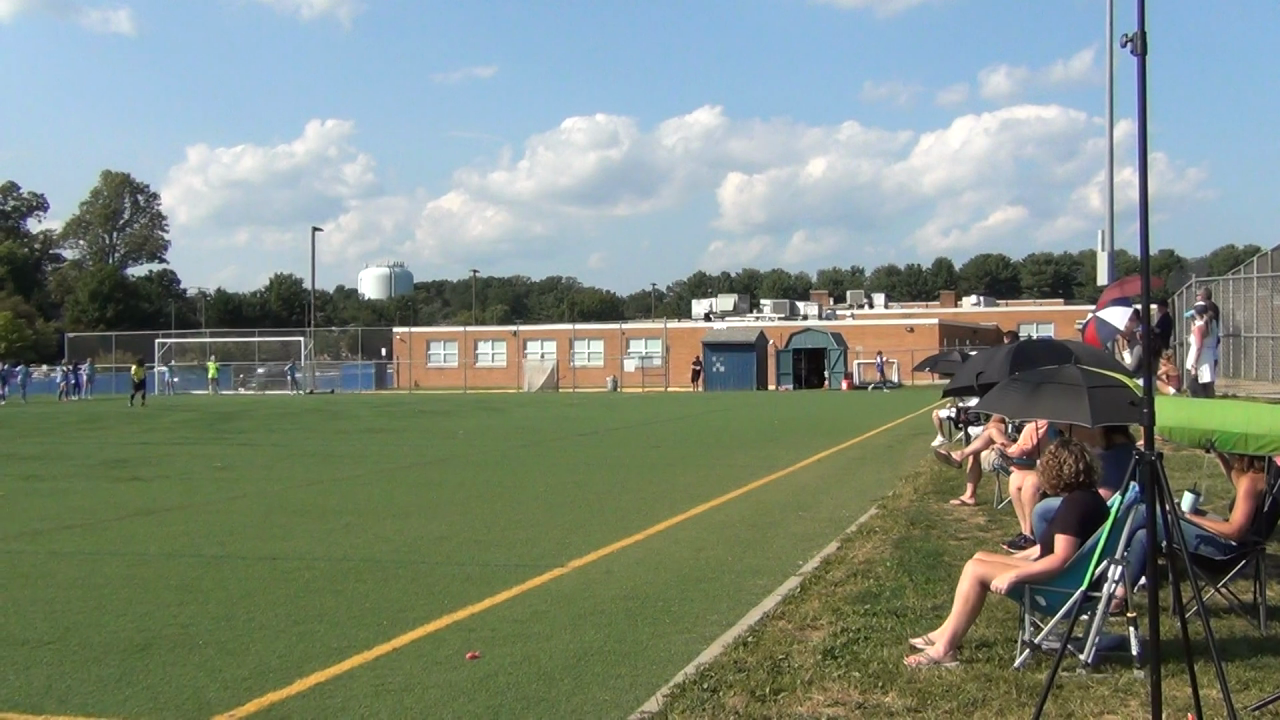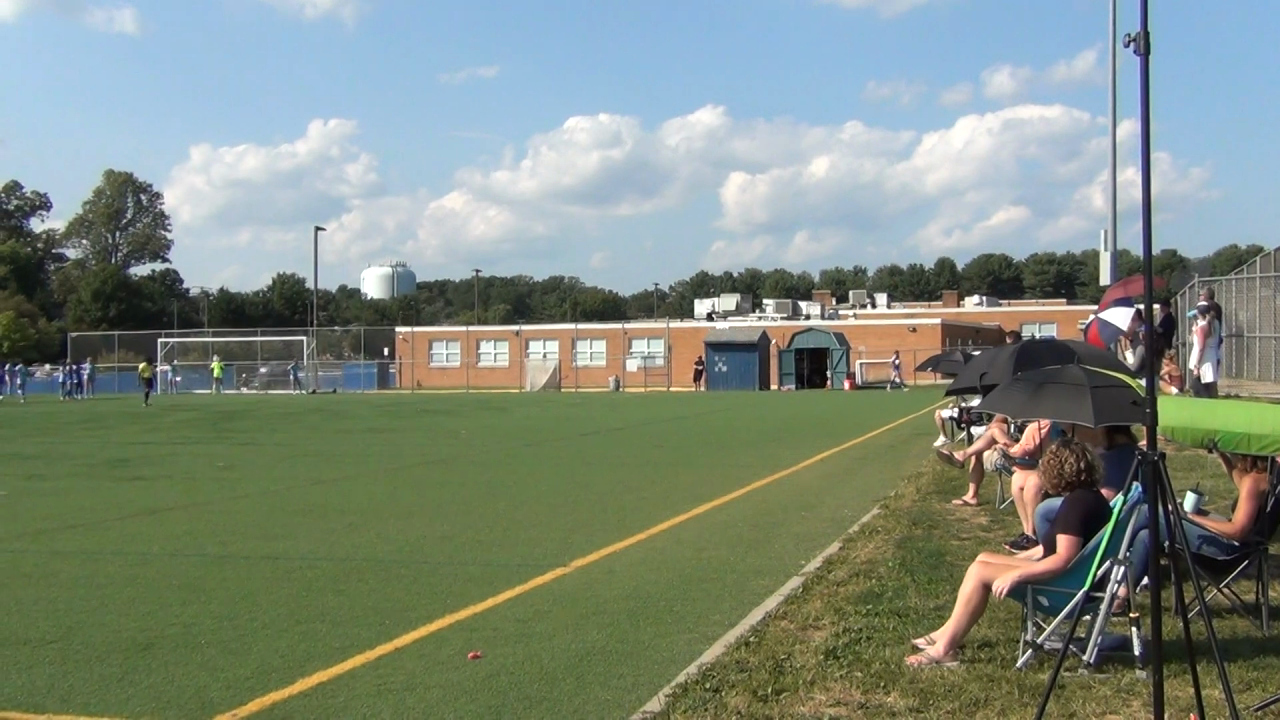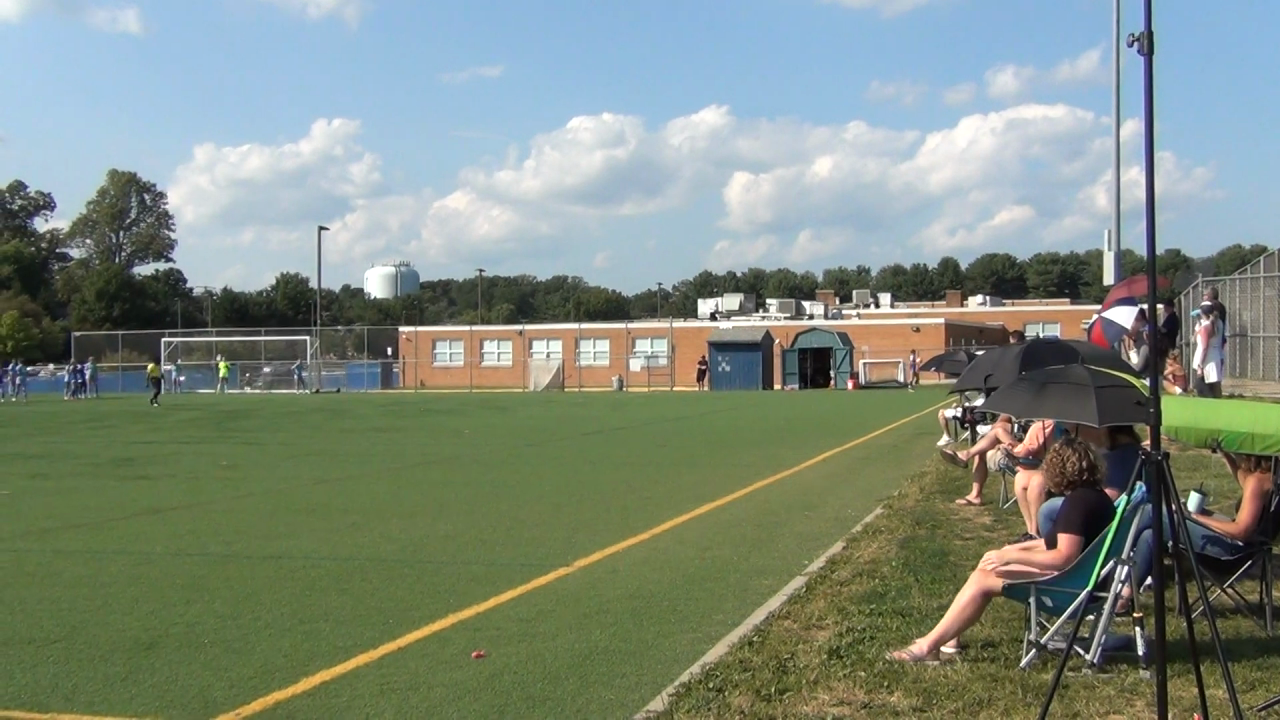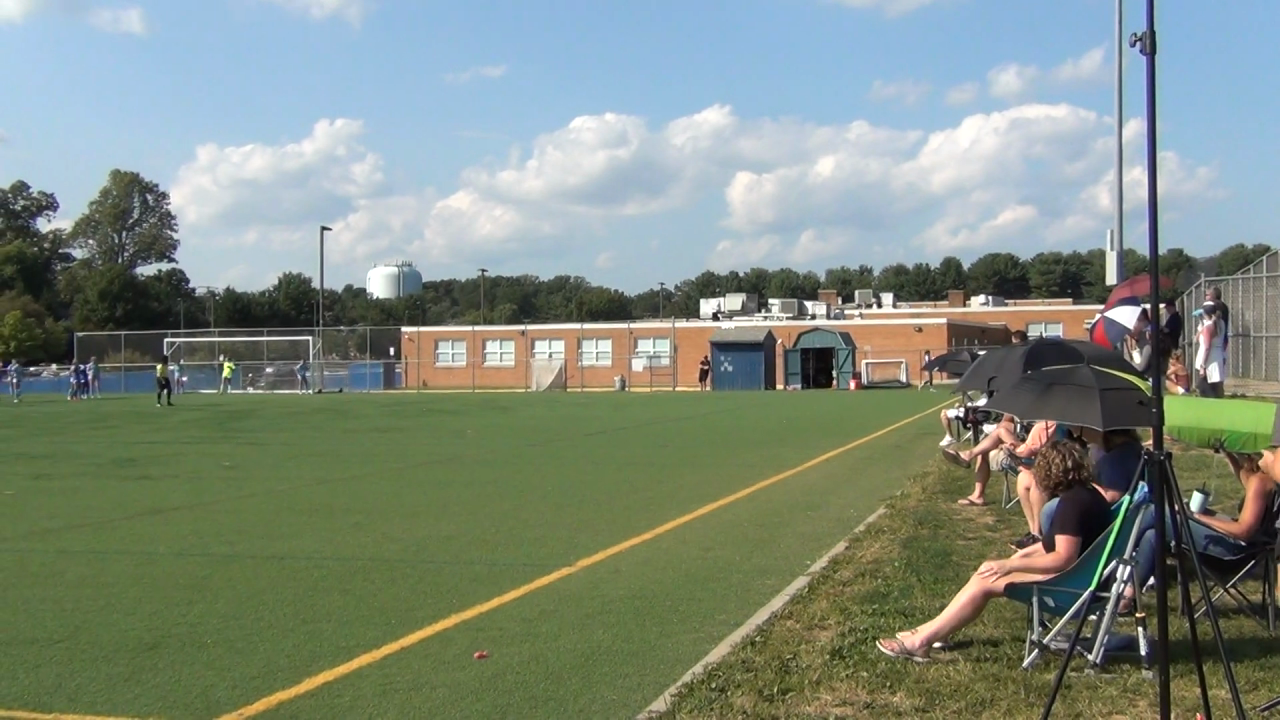
dt=0.3s
person 1, frame 1
left shoulder: (1075, 503)
right shoulder: (1086, 496)
left elbow: (1061, 559)
left wrist: (1014, 575)
right wrist: (1019, 559)
left knee: (975, 569)
right knee: (980, 559)
left ankle: (944, 649)
right ankle: (948, 633)
person 1, frame 2
left shoulder: (1077, 503)
right shoulder: (1088, 496)
left elbow: (1064, 559)
left wrist: (1015, 575)
right wrist: (1021, 559)
left knee: (979, 571)
right knee: (984, 559)
left ankle: (944, 649)
right ankle: (949, 634)
person 1, frame 3
left shoulder: (1079, 501)
right shoulder: (1093, 495)
left elbow: (1065, 557)
left wrist: (1012, 557)
right wrist: (1022, 547)
left knee: (982, 580)
right knee: (988, 565)
left ankle: (928, 646)
right ankle: (949, 634)
person 1, frame 4
left shoulder: (1073, 502)
right shoulder: (1086, 494)
left elbow: (1064, 559)
left wrist: (1011, 564)
right wrist: (1025, 553)
left knee: (984, 582)
right knee: (988, 572)
left ankle: (921, 642)
right ankle: (936, 631)
